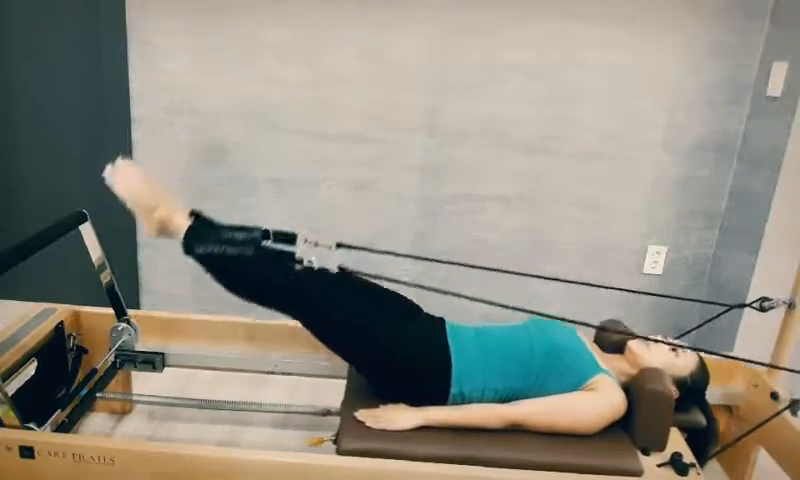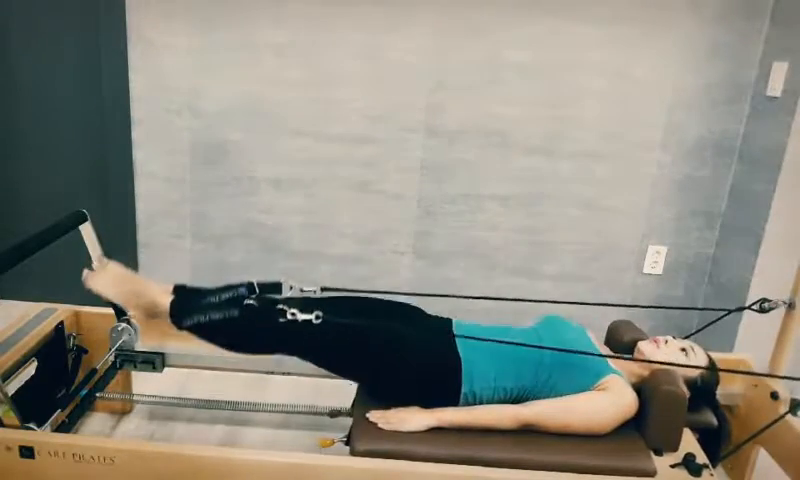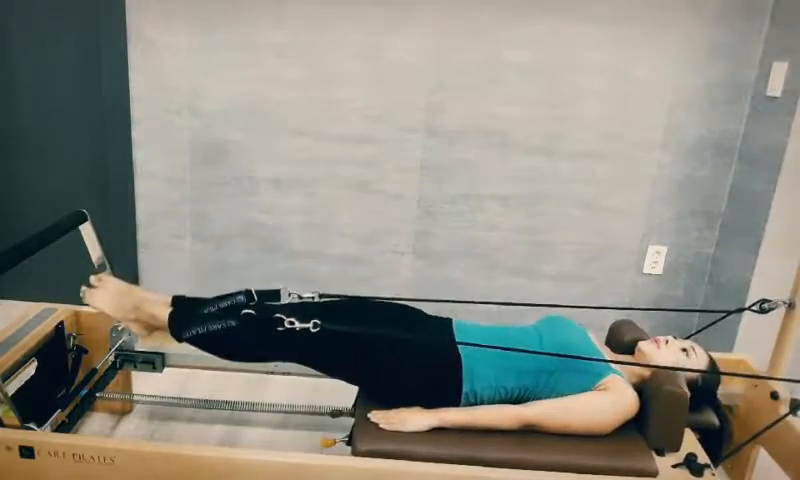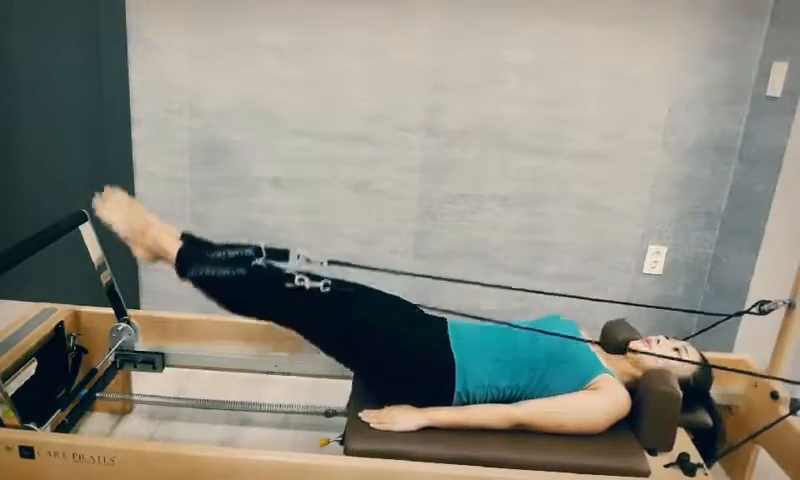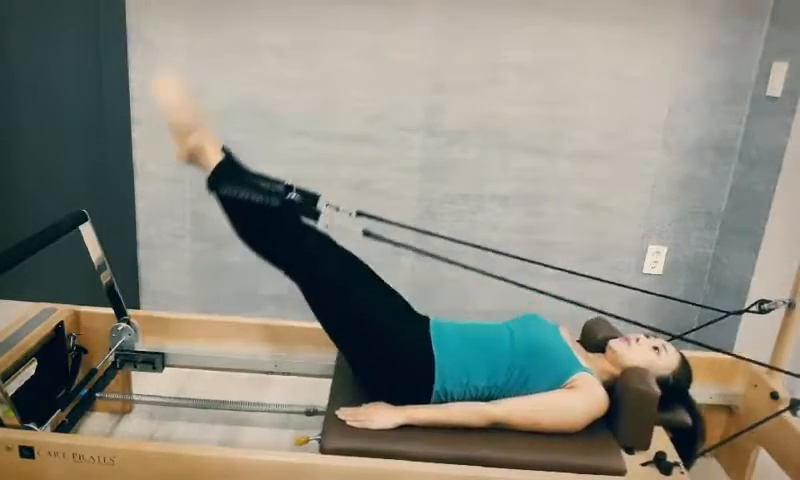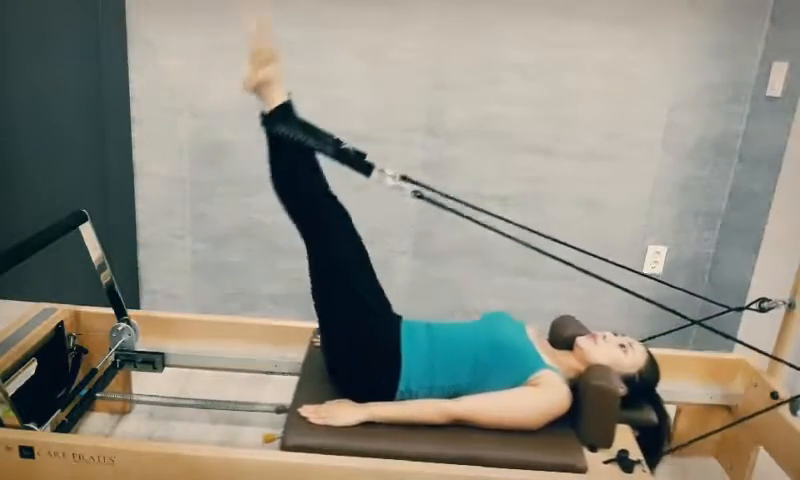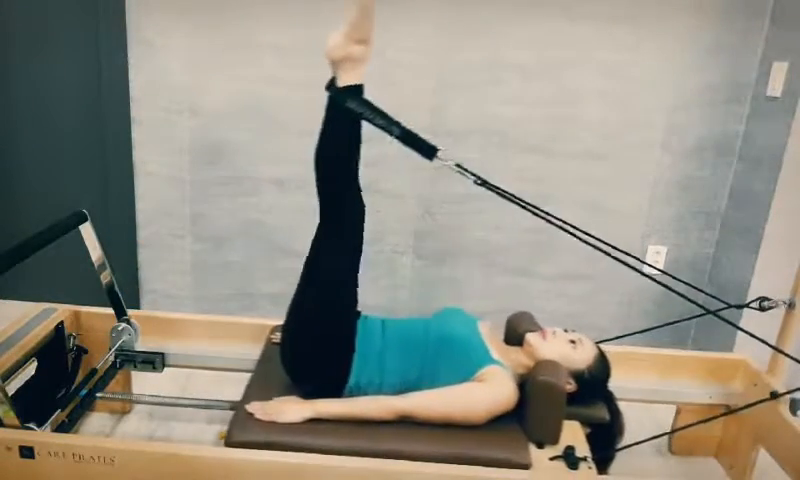
dt=0.4s
person 1, frame 1
left shoulder: (608, 401)
right shoulder: (588, 350)
left elbow: (509, 414)
left wrist: (417, 416)
left hip: (431, 376)
right hip: (437, 337)
left knee: (303, 290)
right knee: (307, 275)
left ankle: (177, 223)
right ankle: (179, 220)
person 1, frame 2
left shoulder: (620, 401)
right shoulder: (595, 347)
left elbow: (523, 415)
left wrist: (429, 416)
left hip: (444, 377)
right hip: (443, 337)
left knee: (294, 328)
right knee: (294, 306)
left ankle: (164, 303)
right ankle: (163, 297)
person 1, frame 3
left shoulder: (620, 401)
right shoulder: (594, 348)
left elbow: (522, 415)
left wrist: (430, 417)
left hip: (445, 375)
right hip: (443, 336)
left knee: (292, 335)
right knee: (290, 311)
left ankle: (161, 313)
right ankle: (161, 307)
person 1, frame 4
left shoulder: (612, 401)
right shoulder: (590, 350)
left elbow: (513, 413)
left wrist: (423, 416)
left hip: (437, 375)
right hip: (439, 336)
left knee: (298, 299)
right knee: (297, 284)
left ankle: (171, 251)
right ankle: (172, 244)
person 1, frame 5
left shoulder: (590, 398)
right shoulder: (568, 348)
left elbow: (490, 413)
left wrist: (400, 414)
left hip: (417, 372)
right hip: (426, 336)
left knee: (307, 255)
right knee: (310, 241)
left ankle: (209, 155)
right ankle: (208, 150)
person 1, frame 6
left shoulder: (553, 395)
right shoulder: (538, 344)
left elbow: (454, 410)
left wrist: (362, 410)
left hip: (376, 370)
right hip: (397, 336)
left knee: (326, 226)
right knee: (328, 220)
left ankle: (274, 98)
person 1, frame 7
left shoulder: (501, 391)
right shoulder: (488, 340)
left elbow: (400, 408)
left wrist: (309, 408)
left hip: (326, 366)
right hip: (347, 337)
left knee: (340, 214)
